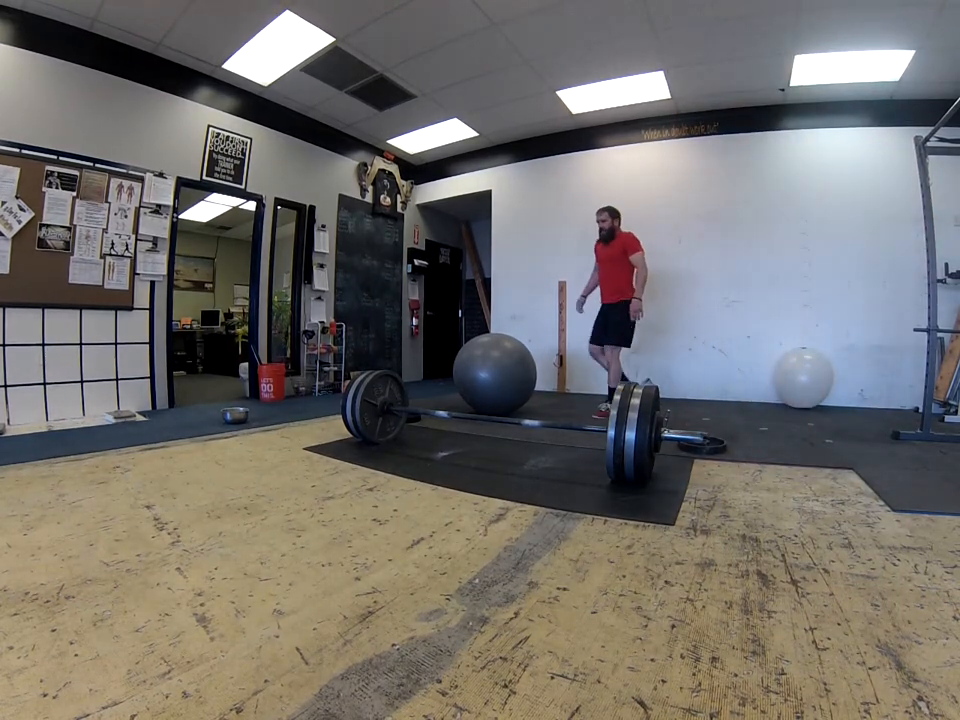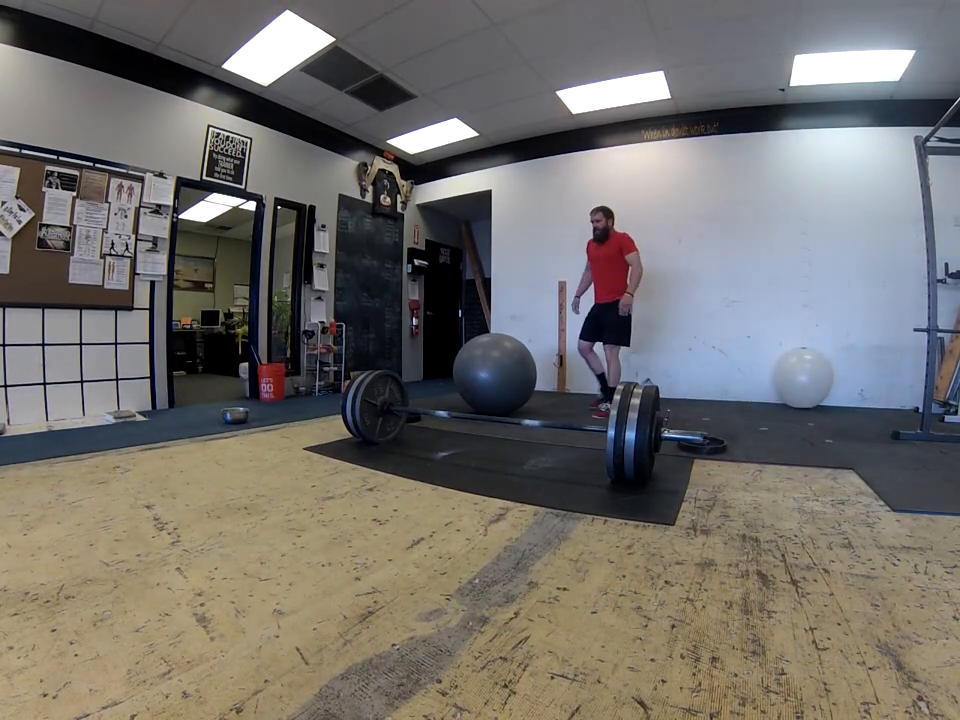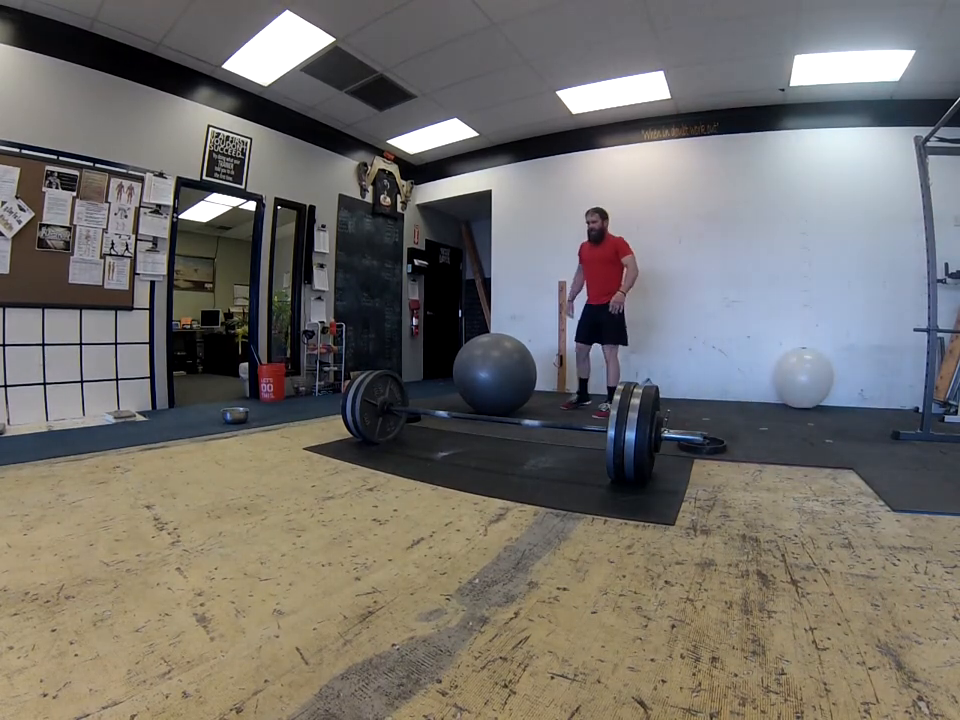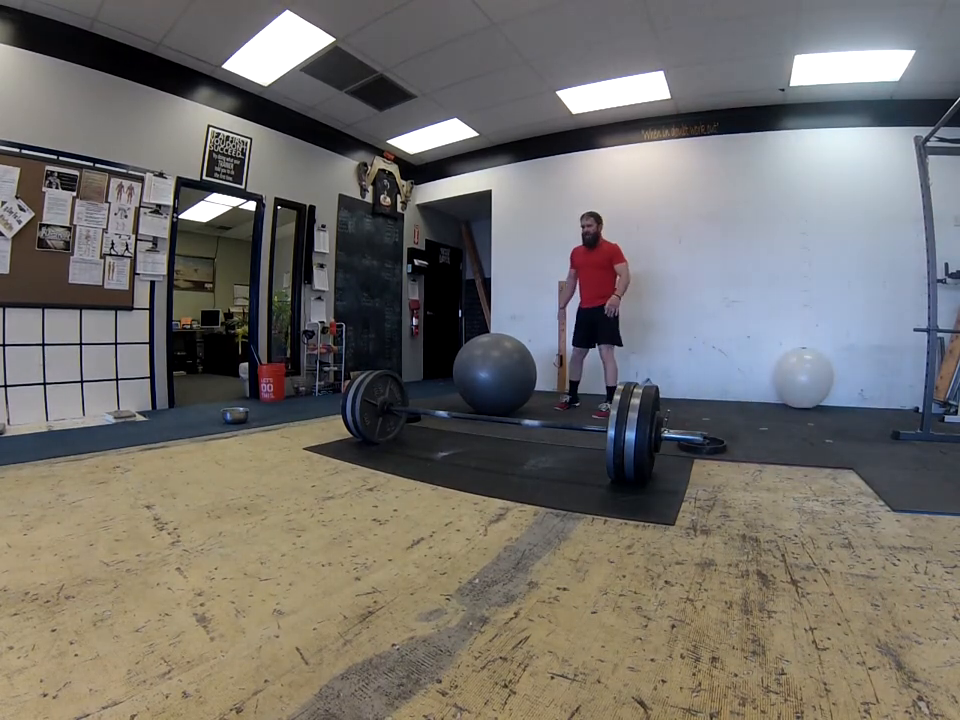
dt=0.1s
person 1, frame 1
left shoulder: (628, 240)
right shoulder: (599, 245)
left elbow: (642, 268)
left wrist: (637, 298)
right wrist: (584, 295)
left hip: (622, 307)
right hip: (606, 306)
left knee: (611, 353)
right knee: (594, 349)
left ankle: (610, 401)
person 1, frame 2
left shoulder: (623, 240)
right shoulder: (592, 244)
left elbow: (637, 267)
left wrist: (629, 294)
right wrist: (578, 295)
left hip: (616, 306)
right hip: (599, 305)
left knee: (611, 353)
right knee: (583, 346)
left ankle: (609, 401)
right ankle: (606, 387)
person 1, frame 3
left shoulder: (618, 243)
right shoulder: (584, 247)
left elbow: (632, 268)
left wrist: (622, 292)
right wrist: (570, 299)
left hip: (611, 307)
right hip: (591, 306)
left knee: (609, 353)
right knee: (580, 350)
left ankle: (609, 402)
right ankle: (582, 395)
person 1, frame 4
left shoulder: (611, 249)
right shoulder: (576, 252)
left elbow: (624, 276)
right elbow: (571, 280)
left wrist: (617, 296)
right wrist: (562, 305)
left hip: (605, 310)
right hip: (584, 310)
left knee: (606, 354)
right knee: (577, 355)
left ankle: (609, 402)
right ankle: (572, 397)
